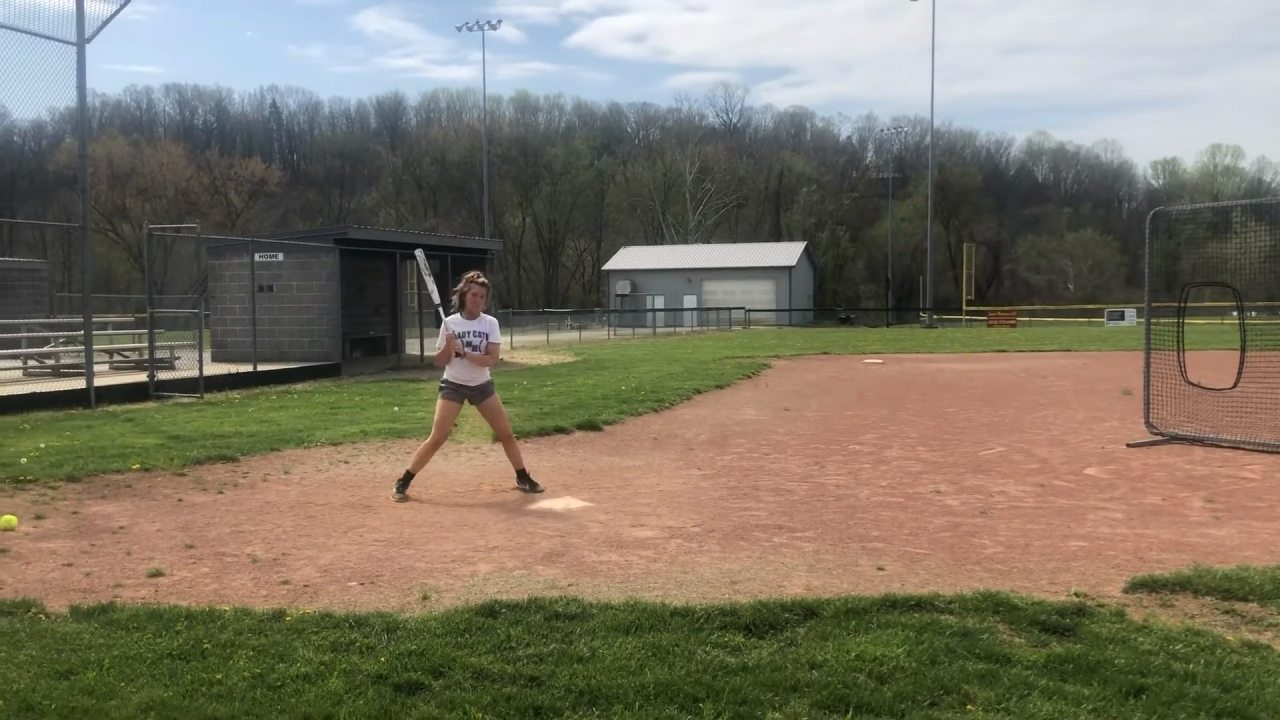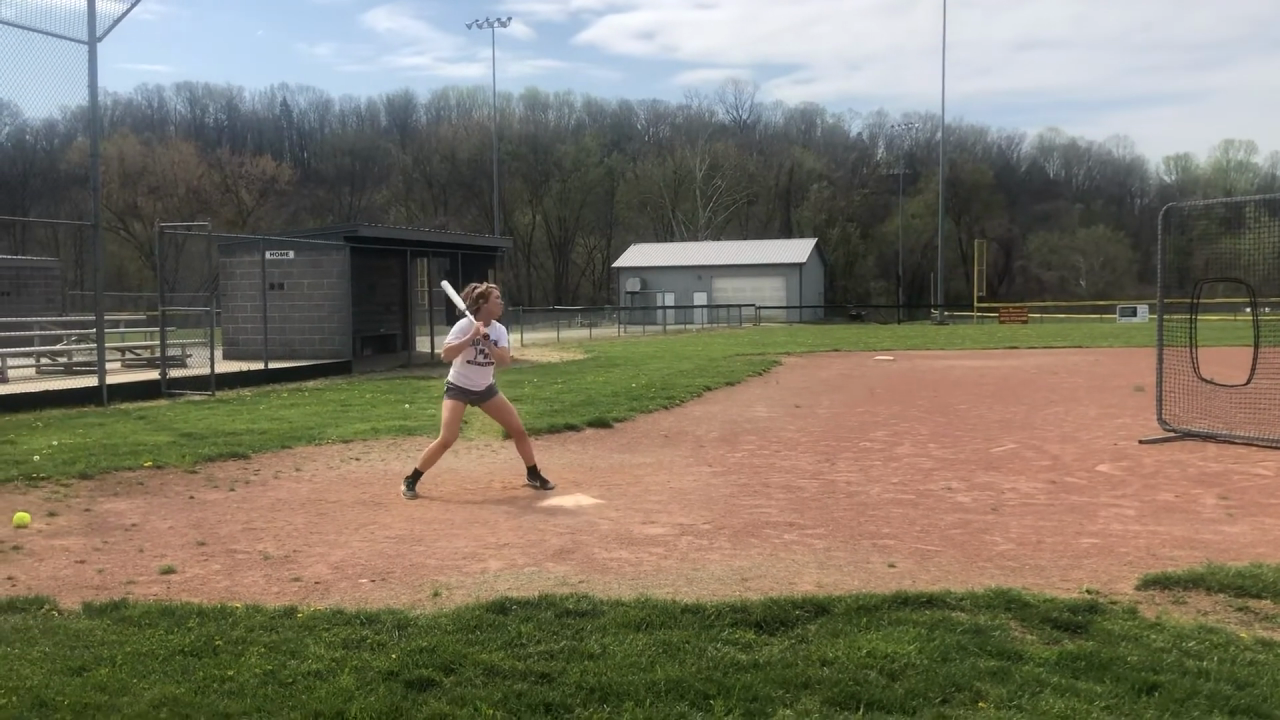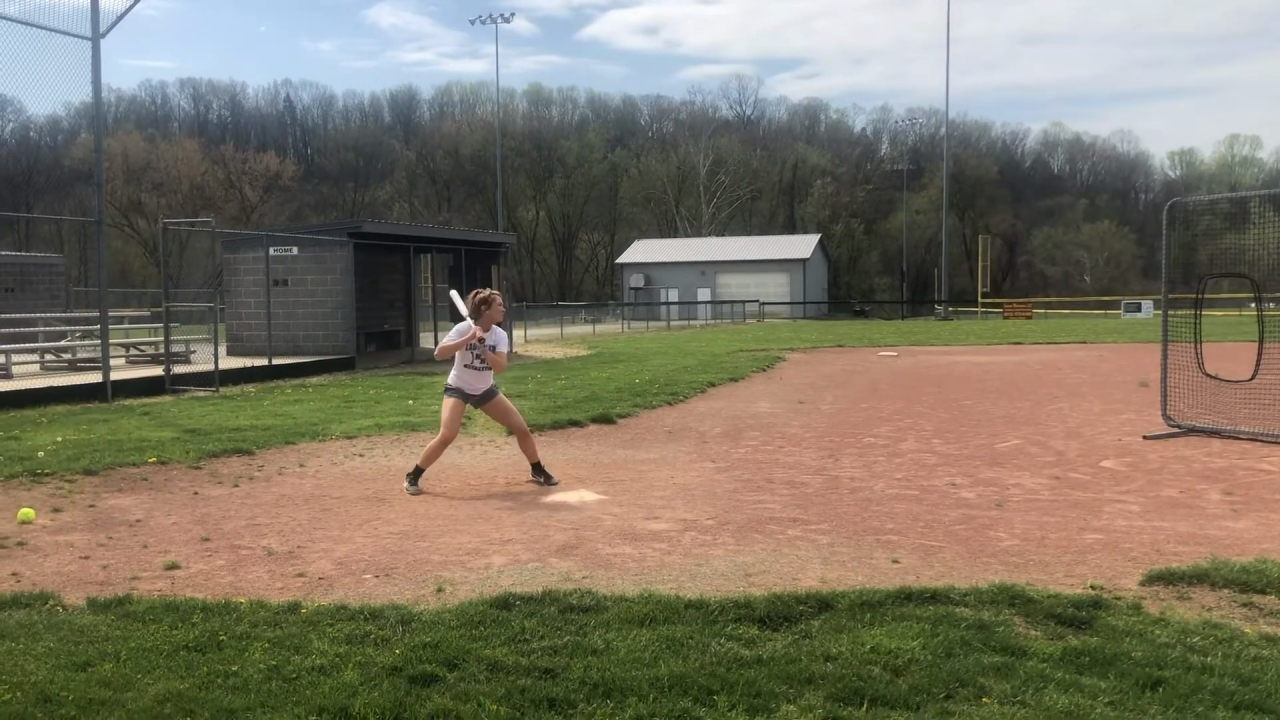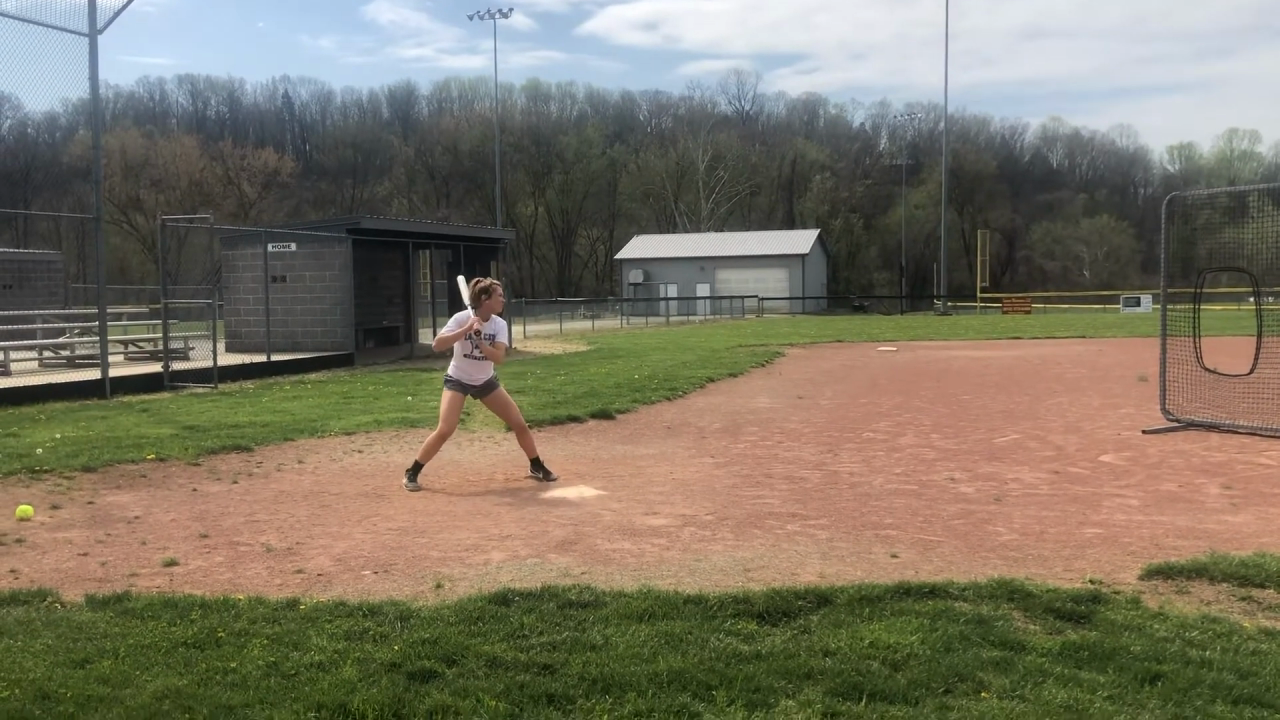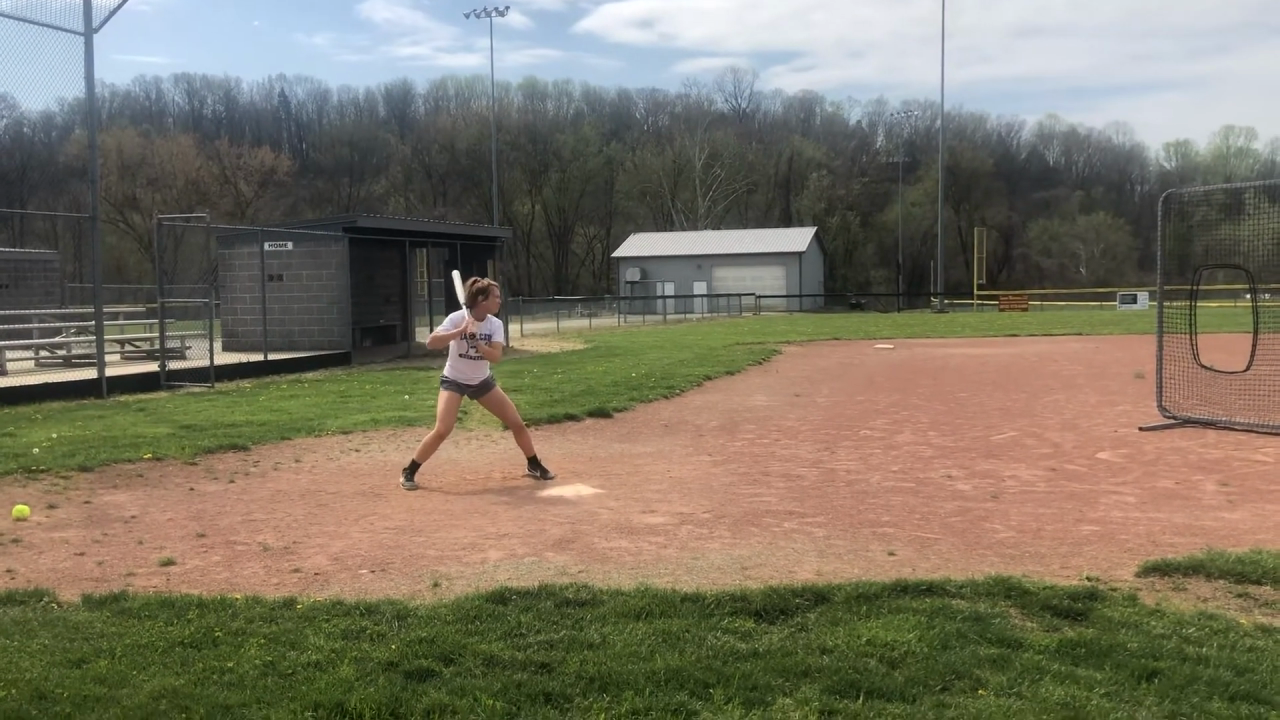
dt=0.3s
person 1, frame 1
left shoulder: (491, 323)
right shoulder: (451, 322)
left elbow: (492, 359)
right elbow: (440, 361)
left wrist: (464, 353)
right wrist: (448, 348)
left hip: (482, 386)
right hip: (453, 386)
left knee: (507, 434)
right knee: (437, 439)
left ankle: (523, 478)
right ankle: (403, 482)
person 1, frame 2
left shoulder: (500, 330)
right shoulder: (464, 325)
left elbow: (505, 360)
right elbow: (445, 355)
left wrist: (488, 343)
right wrist: (472, 336)
left hip: (486, 388)
right hip: (458, 388)
left knee: (519, 429)
right knee: (446, 439)
left ankle: (533, 475)
right ankle: (411, 480)
person 1, frame 3
left shoulder: (500, 335)
right shoulder: (463, 328)
left elbow: (501, 366)
right elbow: (439, 354)
left wrist: (483, 348)
right wrist: (469, 339)
left hip: (486, 390)
right hip: (458, 389)
left knee: (522, 429)
right knee: (446, 436)
left ankle: (538, 471)
right ankle: (413, 476)
person 1, frame 4
left shoulder: (500, 324)
right shoulder: (462, 318)
left elbow: (499, 357)
right elbow: (437, 344)
left wrist: (479, 340)
right wrist: (466, 330)
left hip: (486, 381)
right hip: (458, 380)
left knee: (520, 424)
right knee: (444, 430)
left ankle: (537, 466)
right ankle: (412, 472)
person 1, frame 5
left shoulder: (495, 324)
right shoulder: (457, 318)
left elbow: (496, 356)
right elbow: (431, 343)
left wrist: (475, 341)
right wrist: (460, 331)
left hip: (483, 381)
right hip: (454, 381)
left knee: (517, 423)
right knee: (442, 430)
left ankle: (534, 465)
right ankle: (409, 472)
